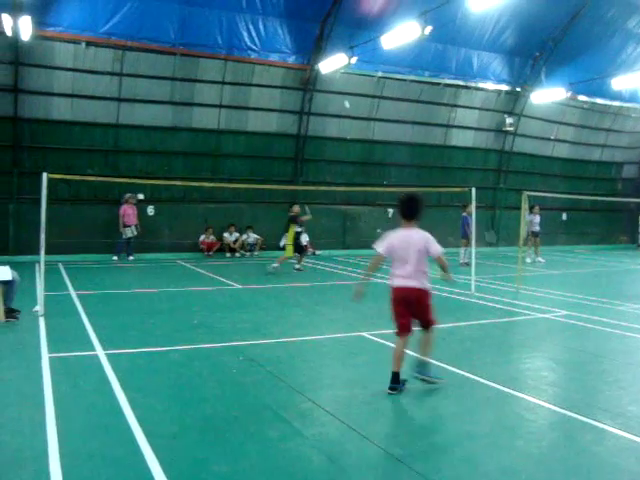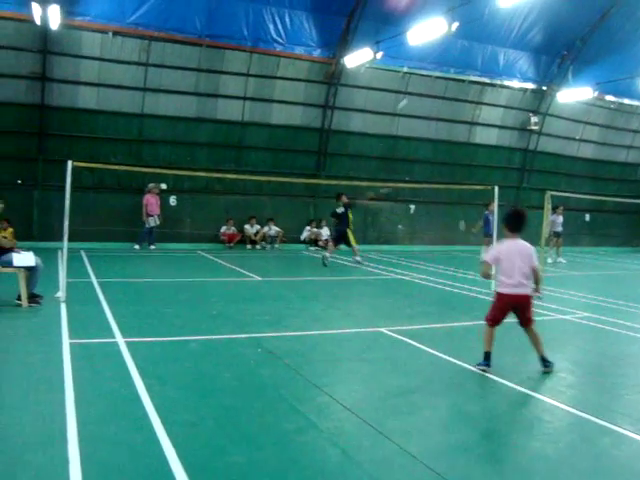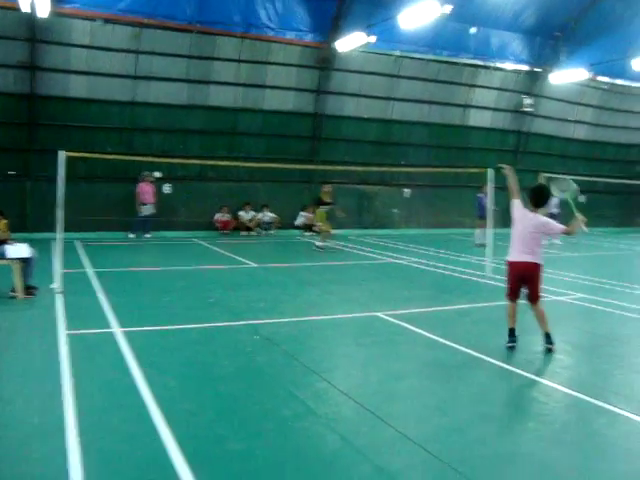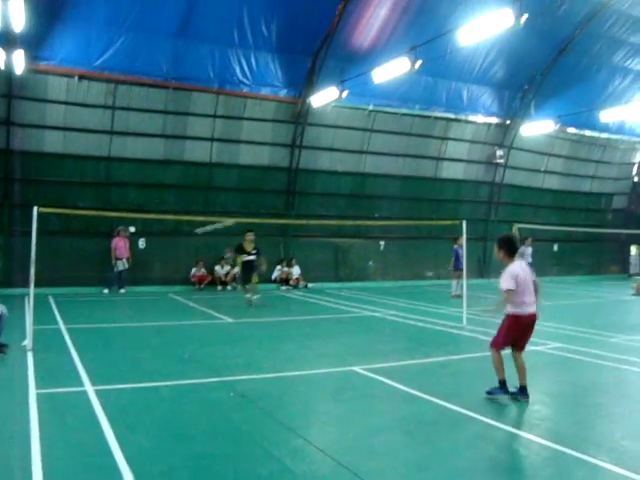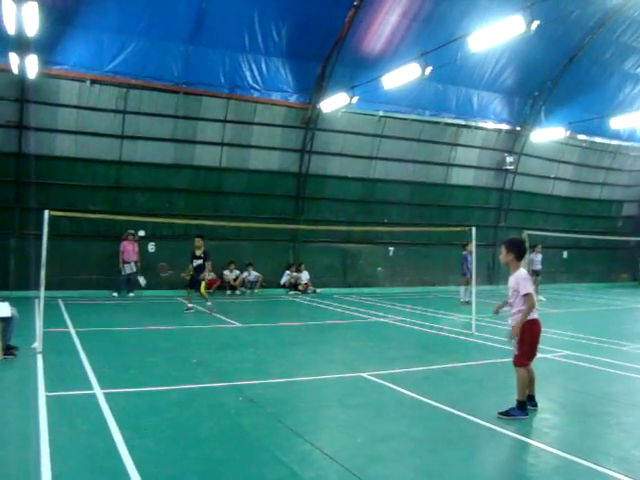
dt=0.5s
person 1, frame 1
left shoulder: (390, 237)
right shoulder: (425, 237)
left elbow: (375, 262)
right elbow: (442, 261)
left wrist: (362, 283)
right wrist: (447, 274)
left hip: (398, 290)
right hip: (419, 290)
left knee: (402, 336)
right knee: (428, 328)
left ankle: (395, 381)
right ankle: (422, 365)
person 1, frame 2
left shoulder: (498, 247)
right shoulder: (528, 248)
left elbow: (485, 272)
right elbow: (536, 274)
left wrist: (488, 276)
right wrist: (537, 287)
left hip: (504, 294)
right hip: (524, 295)
left knee: (490, 324)
right knee: (529, 328)
left ankle: (487, 360)
right ankle: (544, 361)
person 1, frame 3
left shoulder: (519, 213)
right shoulder: (545, 222)
left elbow: (514, 193)
right elbow: (569, 231)
left wrist: (509, 173)
right wrist: (579, 221)
left hip: (515, 263)
right hip: (533, 265)
left knee: (512, 300)
right knee: (535, 303)
left ankle: (511, 336)
right ankle: (548, 338)
person 1, frame 4
left shoulder: (509, 274)
right shoulder: (524, 266)
left elbow: (508, 297)
right elbow: (536, 286)
right wrist: (534, 302)
left hip: (516, 316)
right hip: (531, 315)
left knee: (495, 348)
right knee: (517, 352)
left ankle: (502, 387)
right ankle: (523, 391)
person 1, frame 5
left shoulder: (521, 276)
right shoulder: (515, 275)
left elbow: (531, 303)
left wrist: (517, 325)
right wrist: (505, 303)
left hip: (526, 324)
right hip: (524, 324)
left knee: (520, 364)
right knee: (525, 364)
left ankle: (521, 407)
right ankle: (531, 399)
